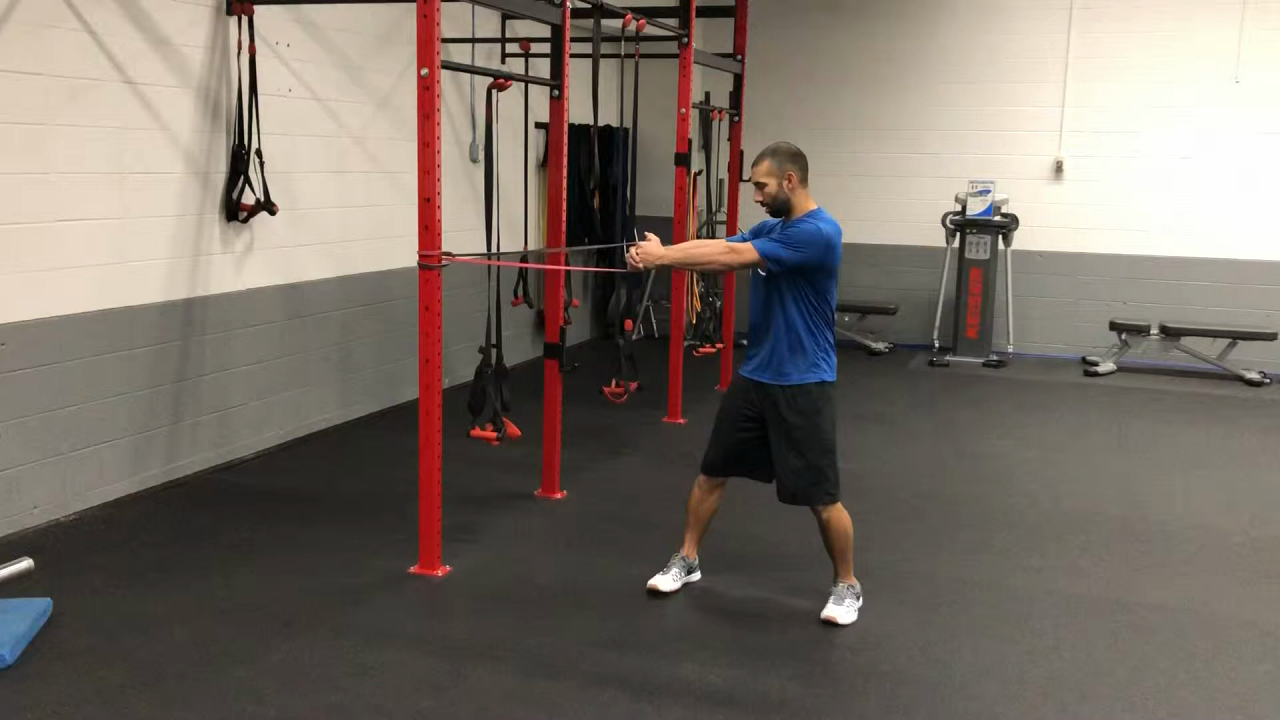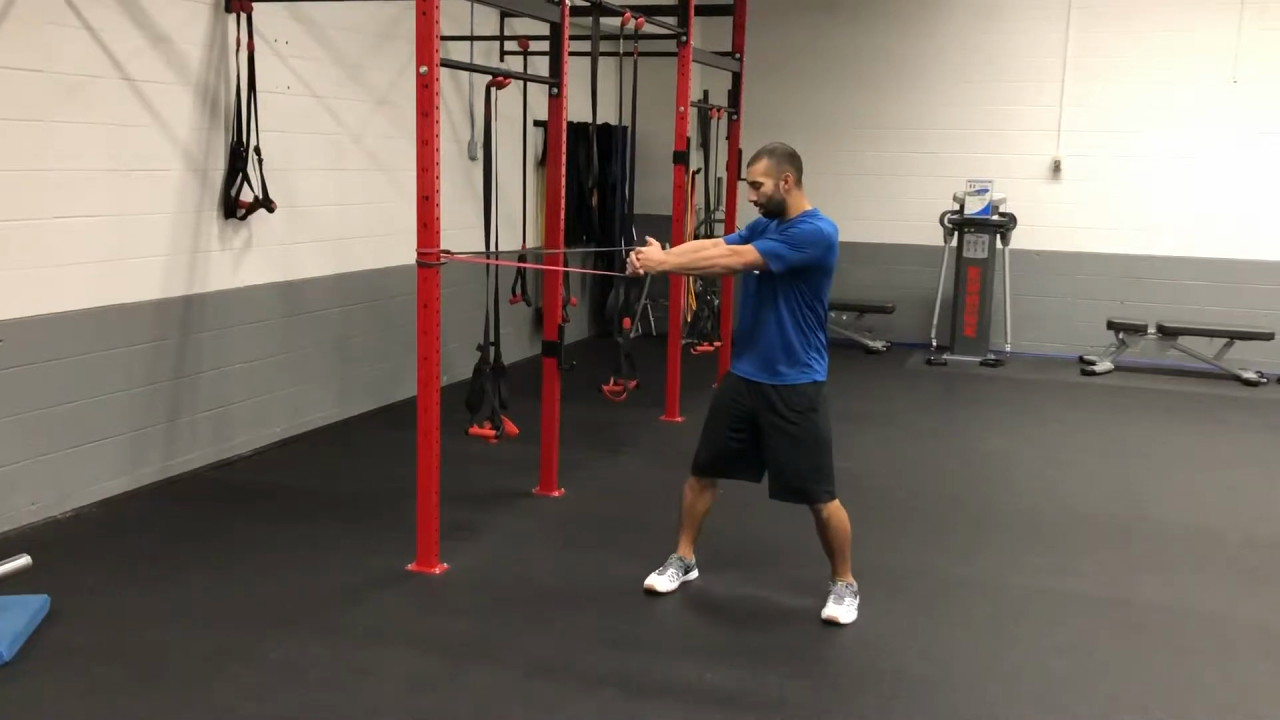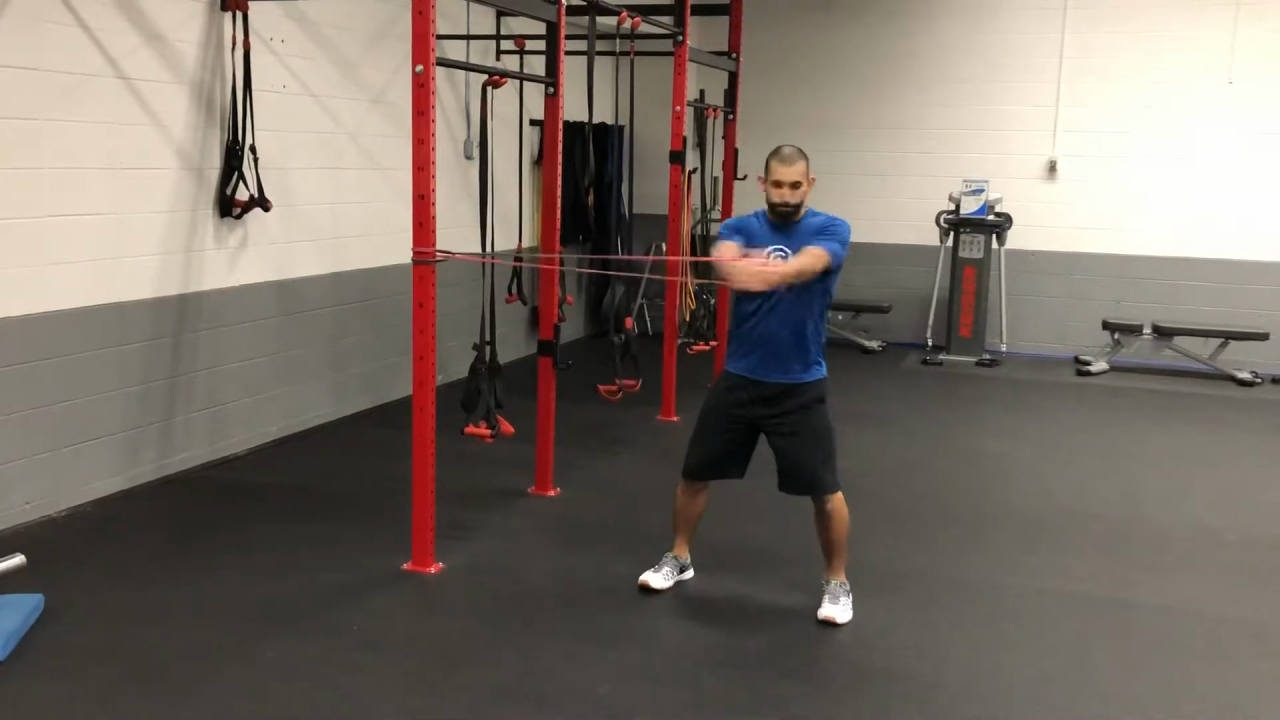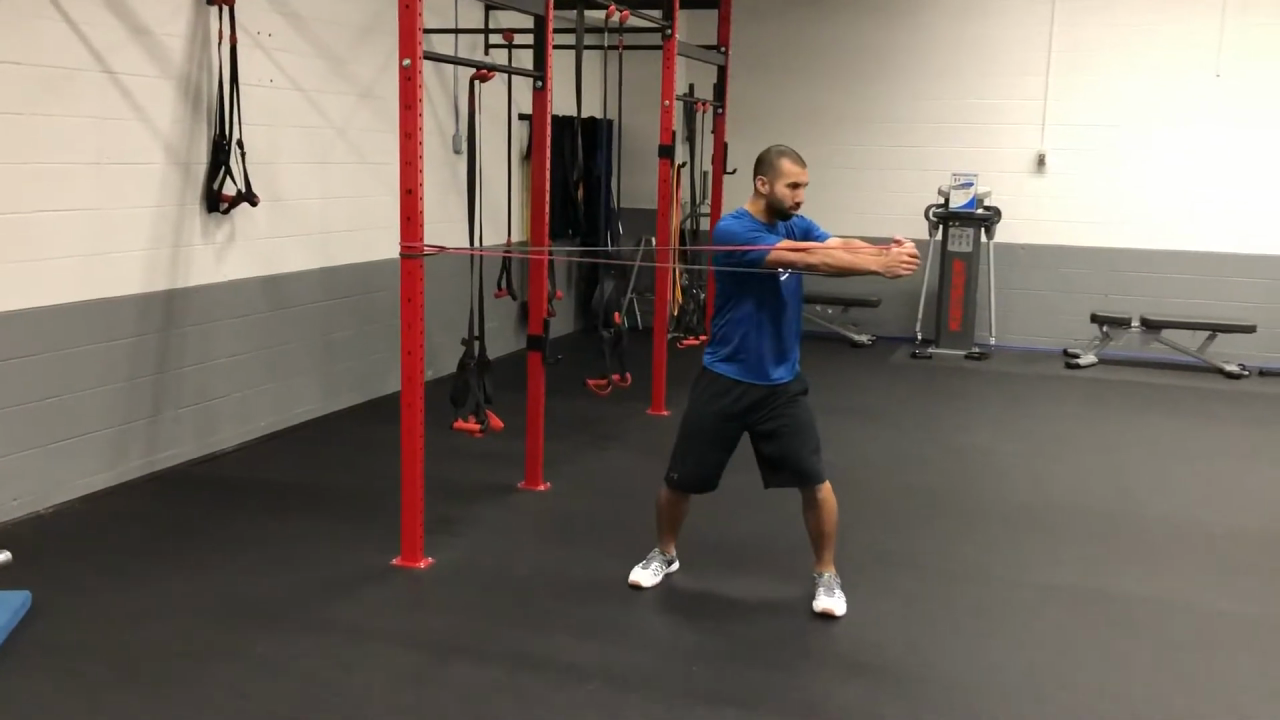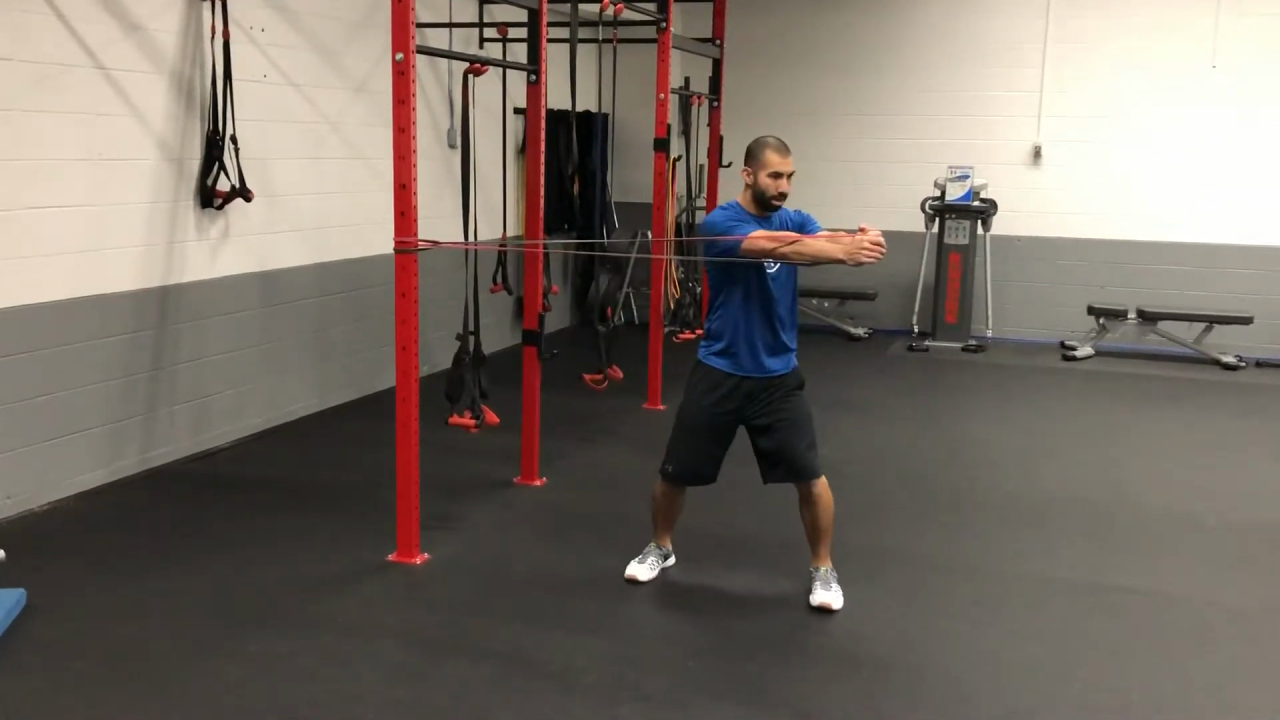
dt=0.7s
person 1, frame 1
left shoulder: (818, 233)
right shoulder: (772, 228)
left elbow: (734, 258)
right elbow: (720, 244)
left wrist: (663, 257)
right wrist: (661, 251)
left hip: (803, 385)
right hip: (754, 376)
left knee: (822, 499)
right knee: (712, 473)
left ankle: (847, 585)
right ankle: (686, 560)
person 1, frame 2
left shoulder: (816, 233)
right shoulder: (763, 226)
left elbow: (734, 260)
right elbow: (712, 246)
left wrist: (663, 264)
right wrist: (660, 254)
left hip: (795, 385)
right hip: (742, 375)
left knee: (819, 497)
right knee: (702, 472)
left ankle: (843, 583)
right ankle: (683, 559)
person 1, frame 3
left shoulder: (830, 228)
right shoulder: (742, 227)
left elbow: (808, 264)
right elbow: (726, 255)
left wrist: (769, 274)
right wrist: (736, 269)
left hip: (801, 384)
right hip: (741, 377)
left knee: (824, 490)
right knee: (696, 474)
left ankle: (837, 582)
right ankle: (678, 559)
person 1, frame 4
left shoulder: (797, 225)
right shoulder: (733, 231)
left elbow: (839, 247)
right elbow: (804, 260)
left wrist: (885, 250)
right wrist: (879, 265)
left hip: (782, 382)
right hip: (725, 380)
left knee: (814, 482)
right knee: (681, 481)
left ankle: (826, 575)
right ankle: (664, 554)
person 1, frame 5
left shoulder: (795, 220)
right shoulder: (721, 223)
left elbow: (822, 240)
right elbow: (775, 248)
left wrist: (856, 241)
right wrist: (843, 252)
left hip: (778, 375)
right hip: (720, 372)
left knee: (810, 478)
right knee: (675, 473)
left ankle: (823, 569)
right ankle: (660, 547)
